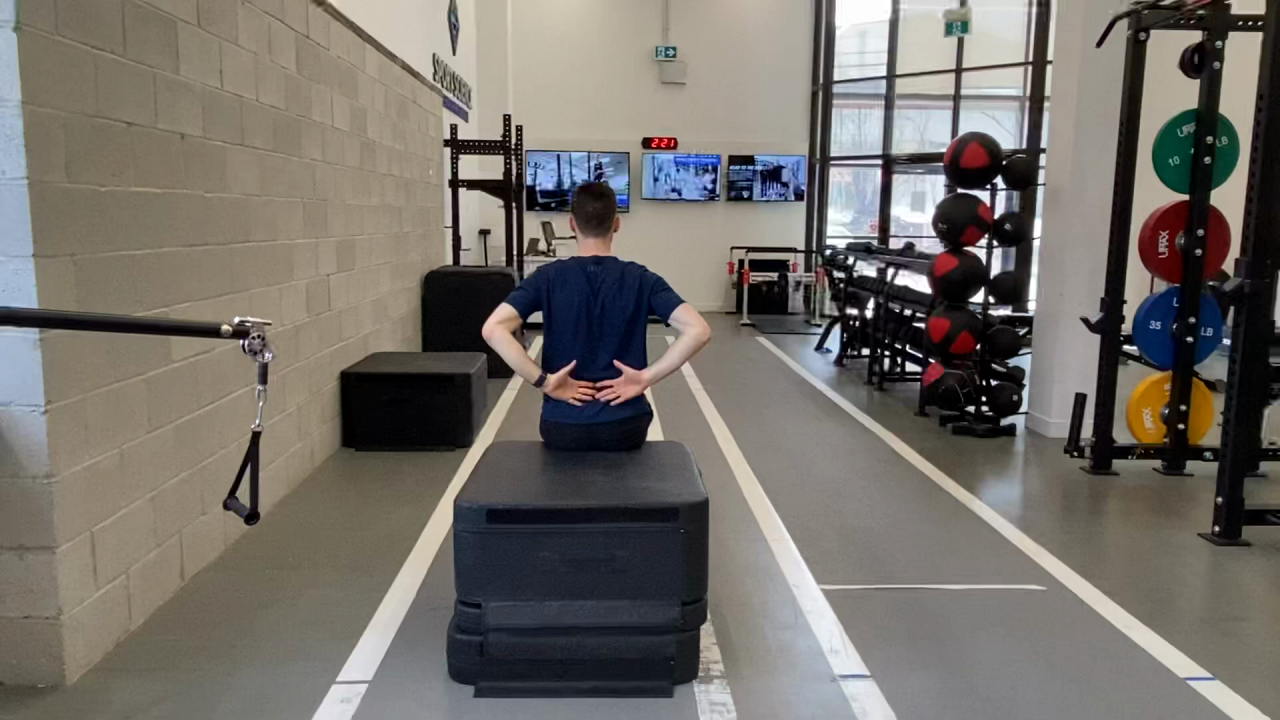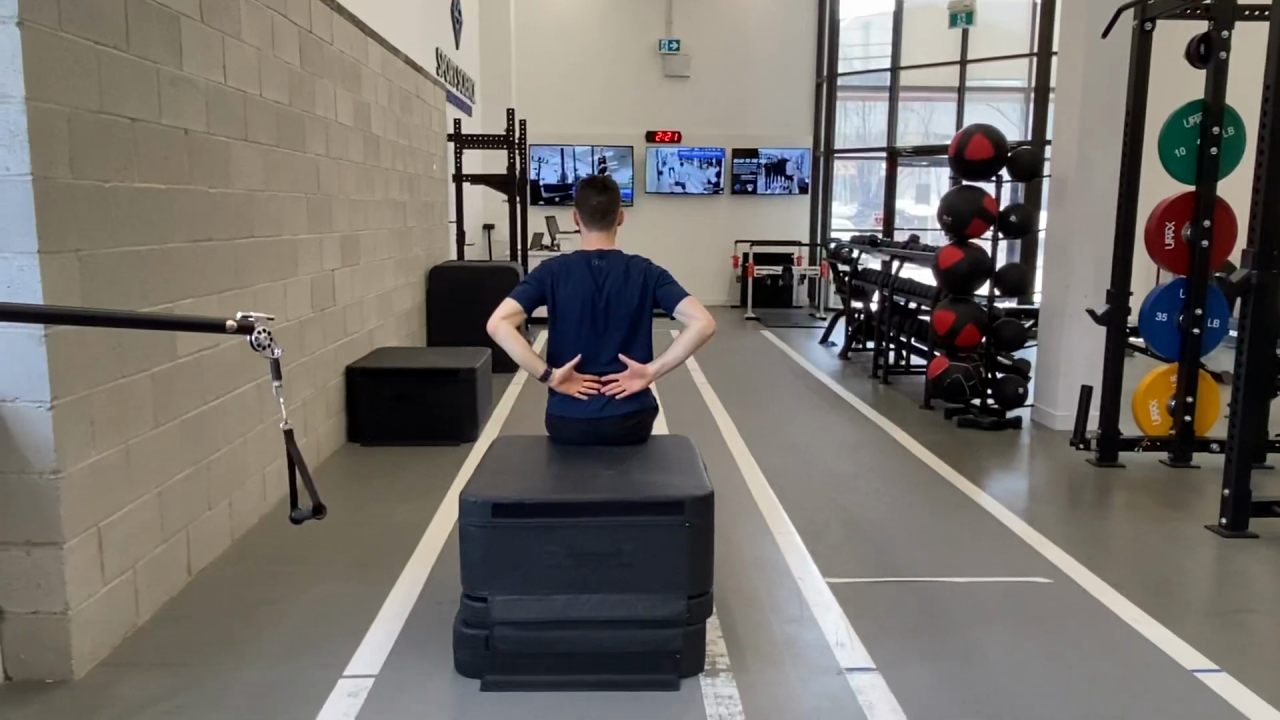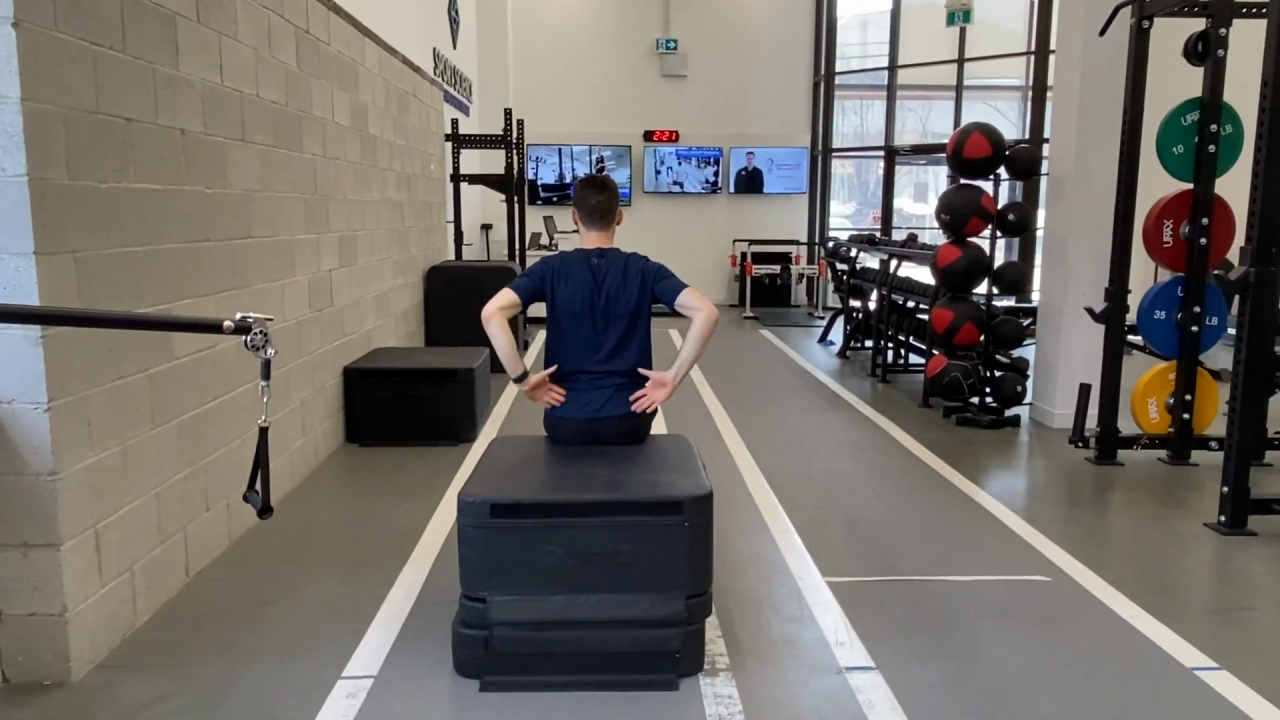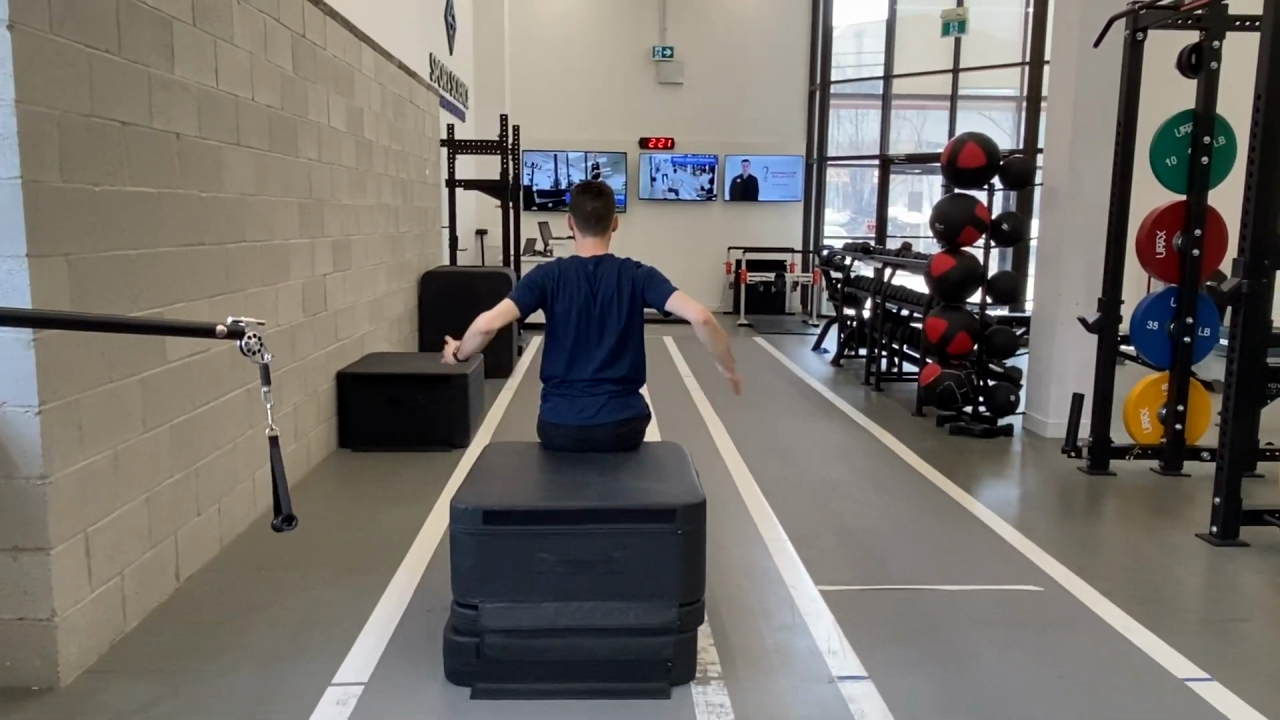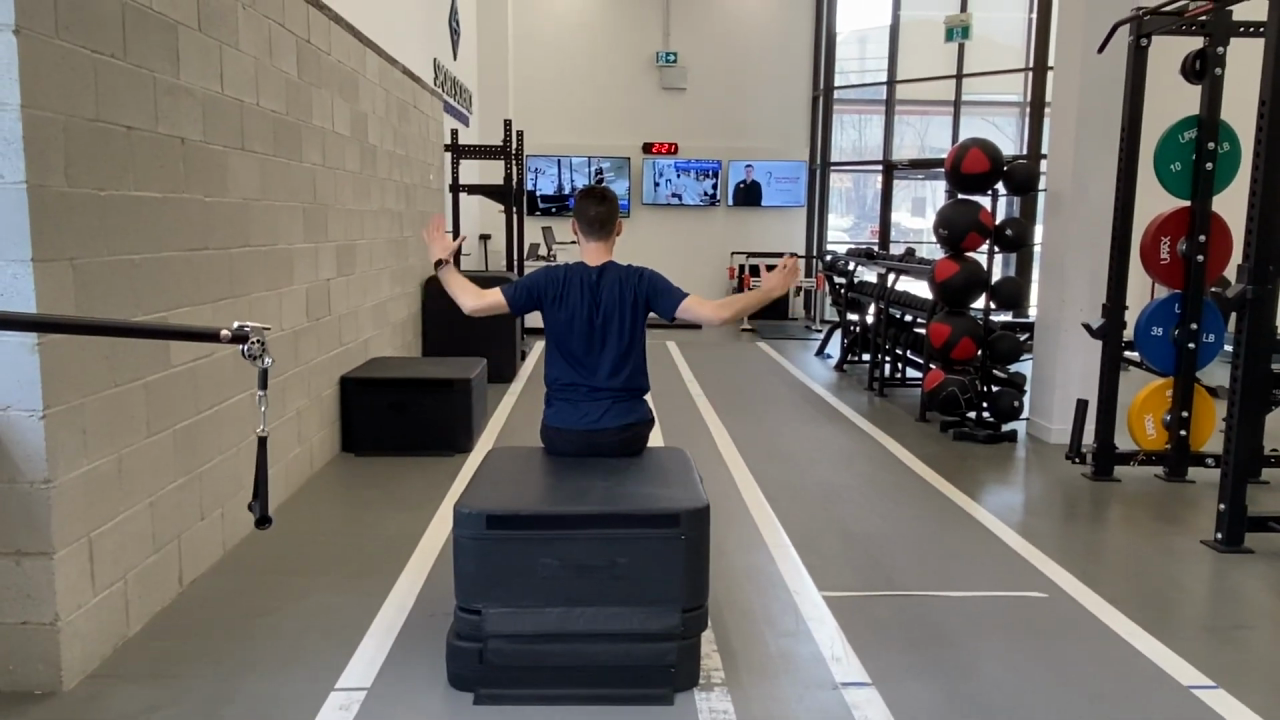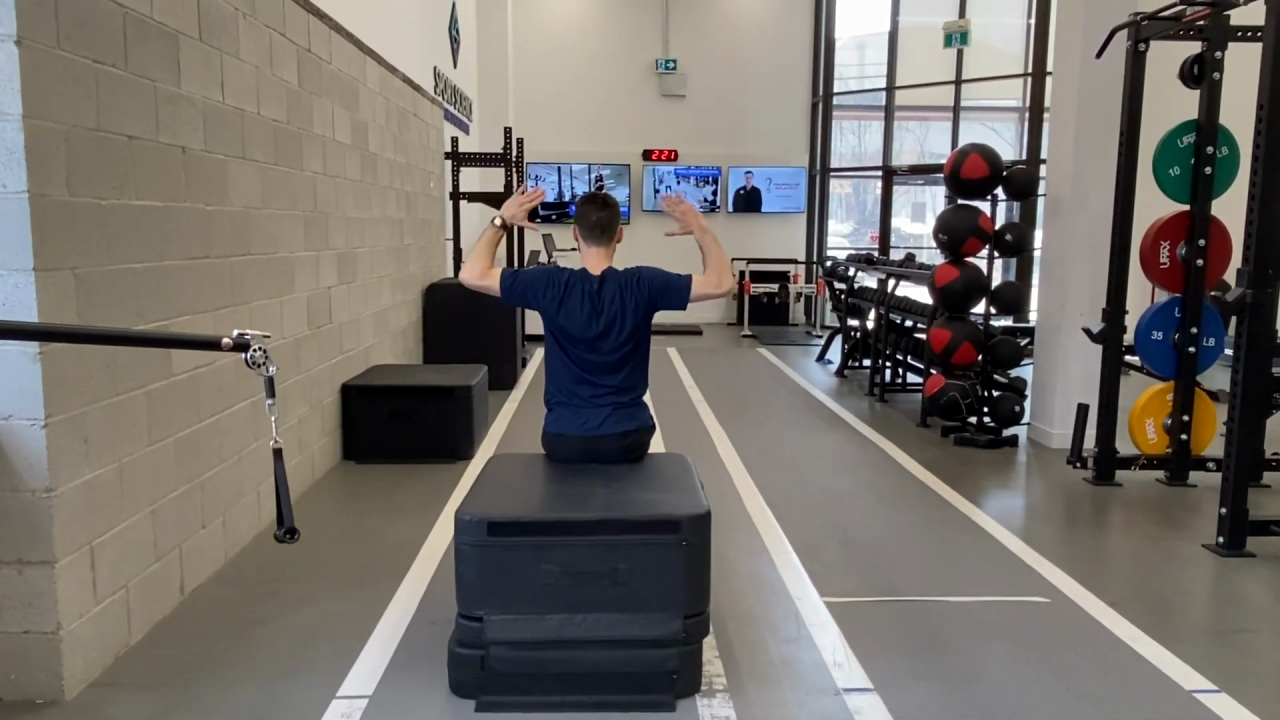
dt=0.7s
person 1, frame 1
left shoulder: (548, 279)
right shoulder: (641, 281)
left elbow: (494, 329)
right elbow: (698, 330)
left wrist: (542, 380)
right wrist: (646, 377)
left hip: (561, 427)
right hip: (625, 426)
person 1, frame 2
left shoulder: (552, 273)
right shoulder: (646, 274)
left elbow: (498, 325)
right elbow: (703, 323)
left wrist: (549, 375)
right wrist: (651, 371)
left hip: (567, 421)
right hip: (630, 419)
person 1, frame 3
left shoulder: (551, 270)
right shoulder: (645, 271)
left elbow: (493, 313)
right elbow: (705, 312)
left wrist: (521, 377)
right wrist: (674, 376)
left hip: (565, 419)
right hip: (629, 418)
person 1, frame 4
left shoulder: (547, 276)
right shoulder: (638, 276)
left elbow: (488, 325)
right elbow: (700, 317)
left wrist: (459, 354)
right wrist: (729, 367)
left hip: (558, 425)
right hip: (622, 424)
person 1, frame 5
left shoulder: (549, 282)
right shoulder: (641, 282)
left elbow: (472, 303)
right elbow: (716, 314)
left wrist: (442, 262)
right wrist: (768, 290)
left hip: (562, 432)
right hip: (626, 432)
person 1, frame 6
left shoulder: (549, 285)
right shoulder: (643, 285)
left elbow: (472, 275)
right elbow: (721, 284)
left wrist: (500, 222)
right wrist: (700, 229)
left hip: (563, 438)
right hip: (627, 437)
